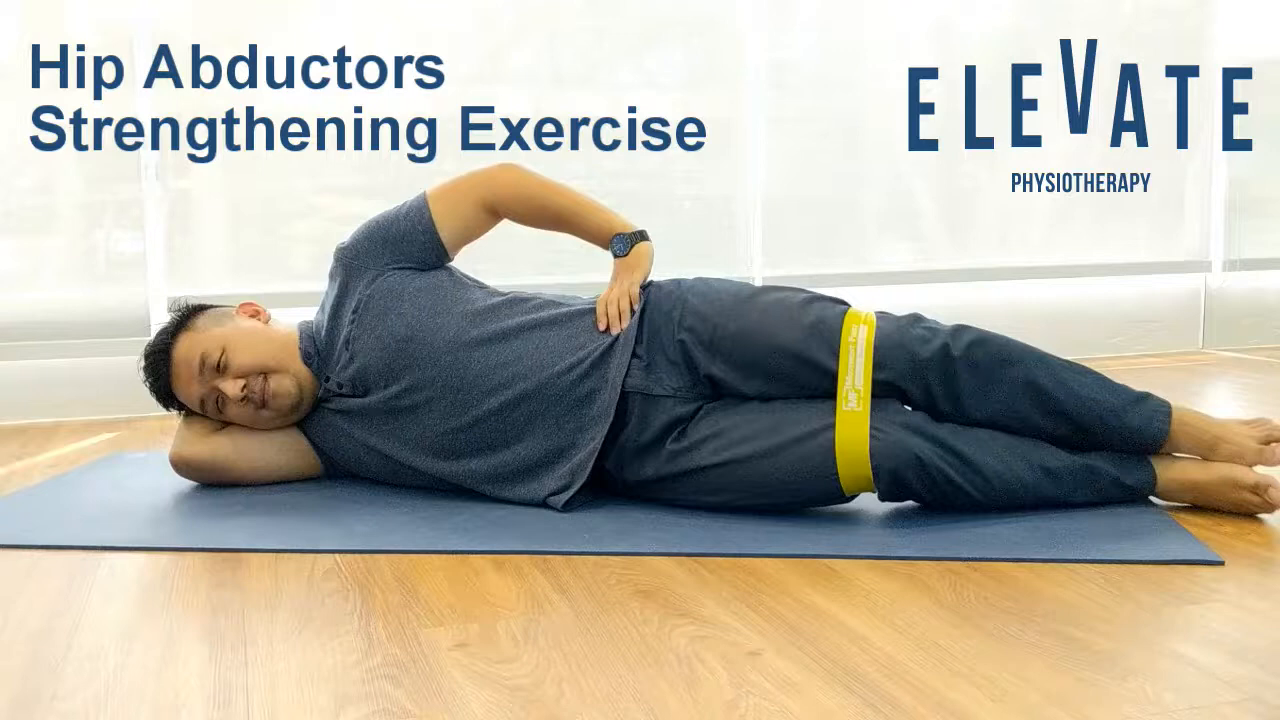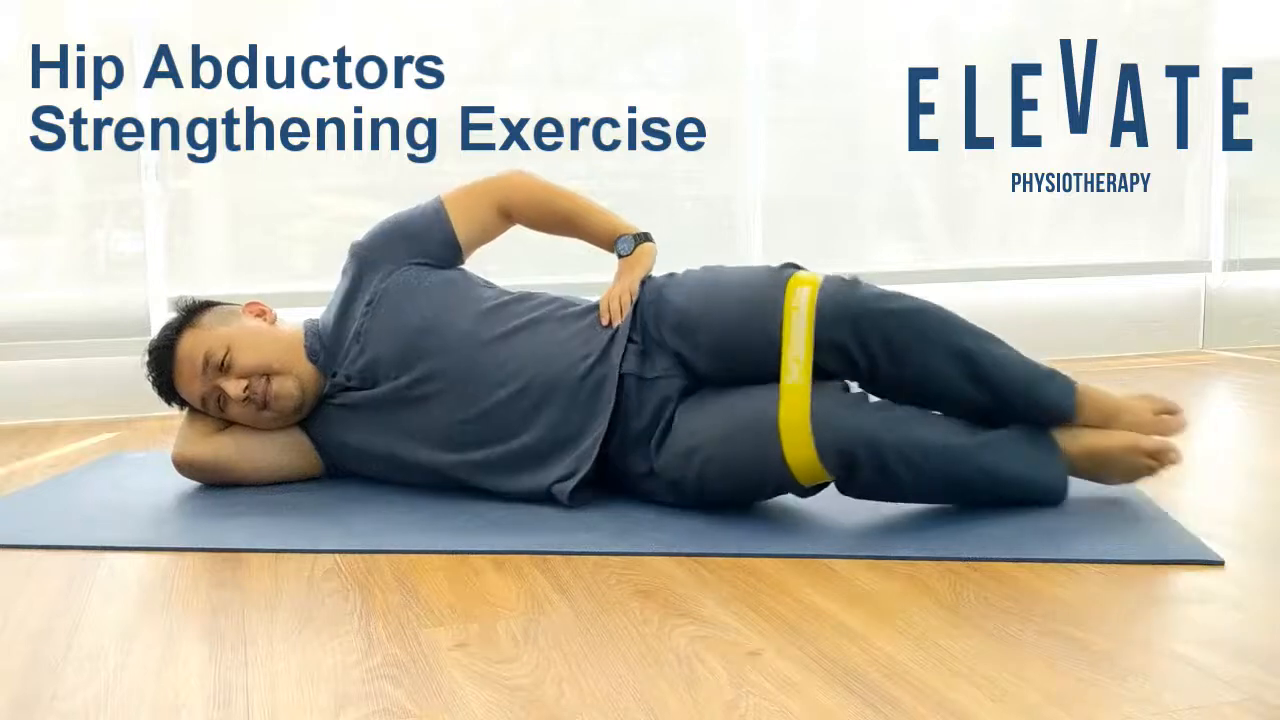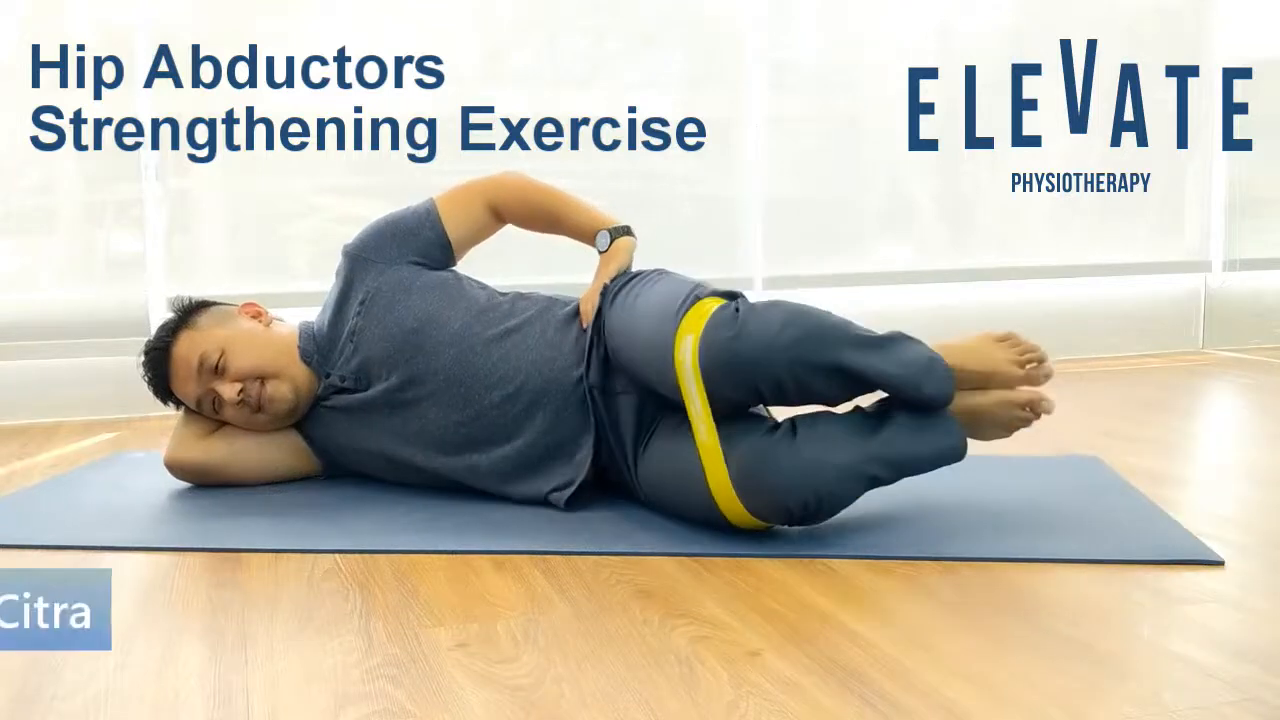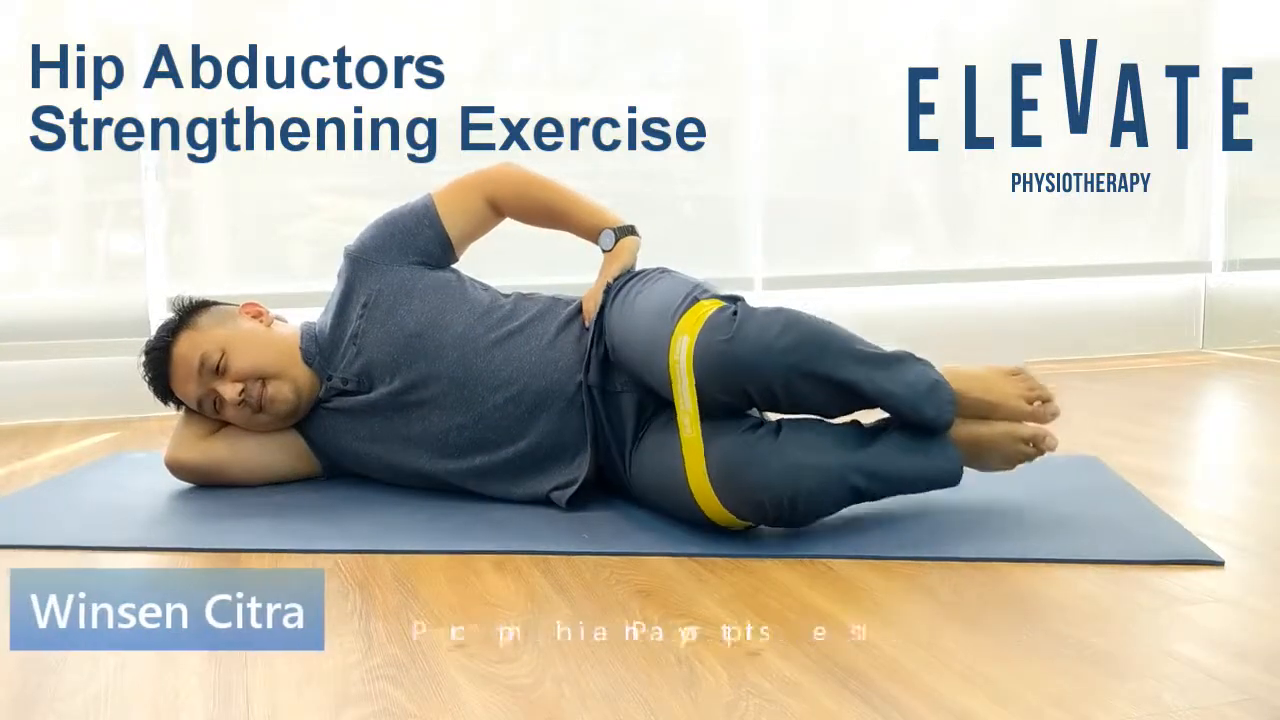
dt=0.4s
person 1, frame 1
left shoulder: (364, 269)
right shoulder: (334, 436)
left elbow: (499, 182)
left wrist: (628, 244)
left hip: (658, 337)
right hip: (652, 459)
left knee: (907, 358)
right knee: (895, 454)
left ankle: (1171, 425)
right ankle: (1156, 479)
person 1, frame 2
left shoulder: (376, 267)
right shoulder: (330, 437)
left elbow: (512, 189)
left wrist: (633, 245)
left hip: (653, 336)
right hip: (649, 454)
left knee: (842, 317)
right knee: (843, 427)
left ankle: (1069, 402)
right ankle: (1060, 458)
person 1, frame 3
left shoulder: (369, 267)
right shoulder: (327, 434)
left elbow: (498, 190)
left wrist: (613, 239)
left hip: (621, 329)
right hip: (629, 451)
left knee: (727, 350)
right knee: (783, 478)
left ankle: (931, 368)
right ankle: (953, 422)
person 1, frame 4
left shoulder: (369, 269)
right shoulder: (326, 436)
left elbow: (499, 182)
left wrist: (616, 236)
left hip: (626, 324)
right hip: (624, 452)
left knee: (726, 350)
right knee: (754, 475)
left ankle: (938, 393)
right ankle: (950, 446)
